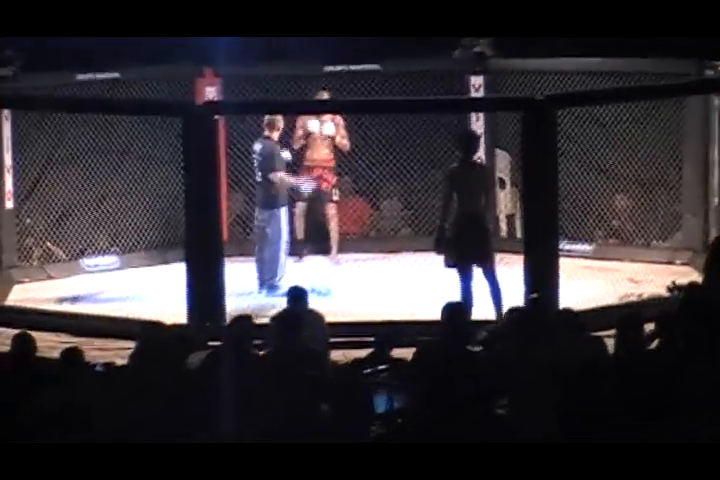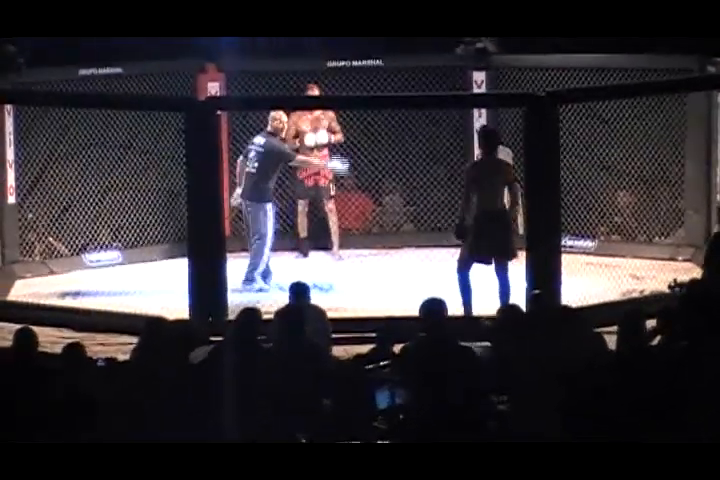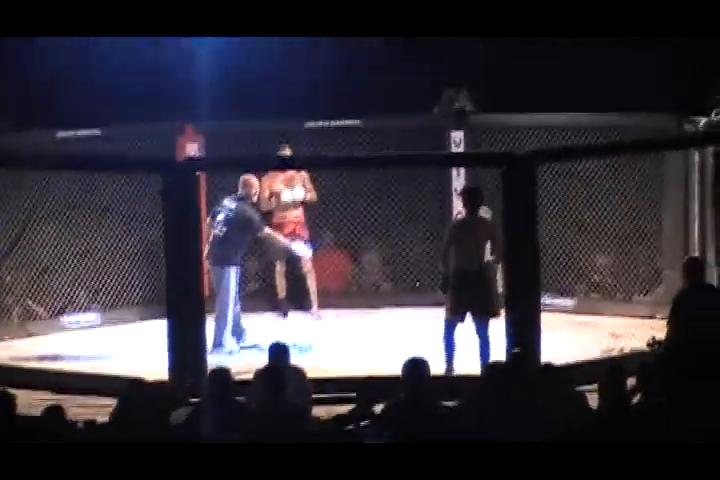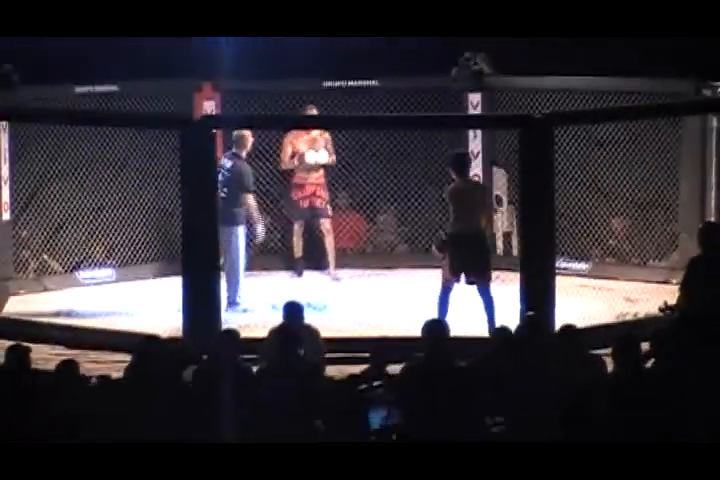
dt=0.4s
person 1, frame 1
left shoulder: (453, 173)
right shoulder: (483, 171)
left elbow: (447, 203)
right elbow: (488, 200)
left wrist: (441, 229)
left hip: (462, 226)
right hip: (480, 225)
left knee: (466, 280)
right knee: (490, 276)
right ankle: (499, 316)
person 1, frame 2
left shoulder: (474, 168)
right shoulder: (506, 167)
left elbow: (467, 198)
right elbow: (514, 197)
left wrist: (462, 219)
right wrist: (510, 217)
left hip: (481, 221)
right hip: (501, 221)
left knee: (462, 269)
right knee: (502, 273)
left ankle: (467, 313)
person 1, frame 3
left shoulder: (456, 226)
right shoulder: (488, 226)
left elbow: (445, 255)
right elbow: (497, 255)
left wrist: (446, 275)
left hip: (459, 279)
right hip: (480, 279)
left knee: (450, 327)
right knee: (482, 331)
left ankle: (449, 368)
person 1, frame 4
left shoulder: (452, 191)
right shoulder: (480, 188)
left elbow: (455, 219)
right elbow: (488, 217)
left wrist: (446, 237)
left hip: (458, 241)
right hip: (478, 241)
left knee: (446, 289)
right knee: (485, 291)
person 2, frame 1
left shoulder: (258, 145)
right shoulder: (271, 148)
right elbow: (276, 176)
left wrist: (280, 158)
right wrist: (298, 182)
left hip: (261, 202)
right hip: (274, 204)
left knee: (261, 244)
right knee: (278, 245)
left ankle: (263, 283)
right ankle: (273, 286)
person 2, frame 2
left shoulder: (256, 139)
right shoulder: (278, 147)
left elbow: (241, 163)
right elbow: (300, 161)
left wrist: (240, 187)
right wrist: (326, 163)
left hip: (248, 196)
right hip: (261, 199)
left knee: (255, 238)
right knee: (264, 240)
left ankle: (264, 276)
right ankle: (250, 280)
person 2, frame 3
left shoulder: (226, 202)
right shoulder: (246, 213)
left elbow: (209, 223)
right elbow: (267, 234)
left wrist: (208, 246)
right wrist: (291, 246)
left hip: (215, 257)
right hip: (227, 261)
left knee: (231, 300)
right knee: (226, 303)
left ankle: (240, 336)
right ankle: (218, 344)
person 2, frame 4
left shoulder: (223, 160)
right shoulder: (243, 168)
left elbow: (219, 186)
right elbow: (248, 199)
right wrist: (258, 222)
left hip: (219, 217)
right hip: (233, 220)
right knee: (235, 262)
right ankle: (233, 302)
person 3, frame 1
left shoulder: (336, 120)
right shoulder: (304, 119)
left elbow: (346, 146)
right elbow: (295, 144)
left wrist: (335, 135)
right wrist: (305, 135)
left hip: (328, 169)
right hip: (308, 168)
left knee: (331, 212)
right knee: (299, 209)
left ankle: (334, 253)
right ankle: (300, 245)
person 3, frame 2
left shoulder: (328, 115)
right shoulder: (295, 117)
left elbow: (341, 137)
right elbow: (288, 142)
left wrist: (330, 138)
right wrist: (300, 141)
left hip: (323, 165)
right hip: (304, 166)
left knee: (330, 207)
right knee: (302, 207)
left ankle: (335, 248)
right ankle: (303, 244)
person 3, frame 3
left shoulder: (301, 174)
right shoulder: (268, 179)
left elbow: (314, 196)
right elbow: (263, 205)
left wrist: (304, 195)
right wrist: (276, 200)
left hip: (299, 225)
right hip: (279, 226)
left knee: (308, 266)
right knee: (280, 268)
left ankle: (314, 307)
right ankle: (283, 305)
person 3, frame 4
left shoulder: (324, 136)
right shoulder: (291, 137)
left elbow: (333, 158)
right elbow: (283, 164)
left wrist: (327, 159)
right wrist: (299, 160)
left hip: (319, 185)
right hip: (299, 186)
left knee: (327, 227)
right knee: (297, 228)
left ankle: (332, 269)
right ankle: (298, 265)
